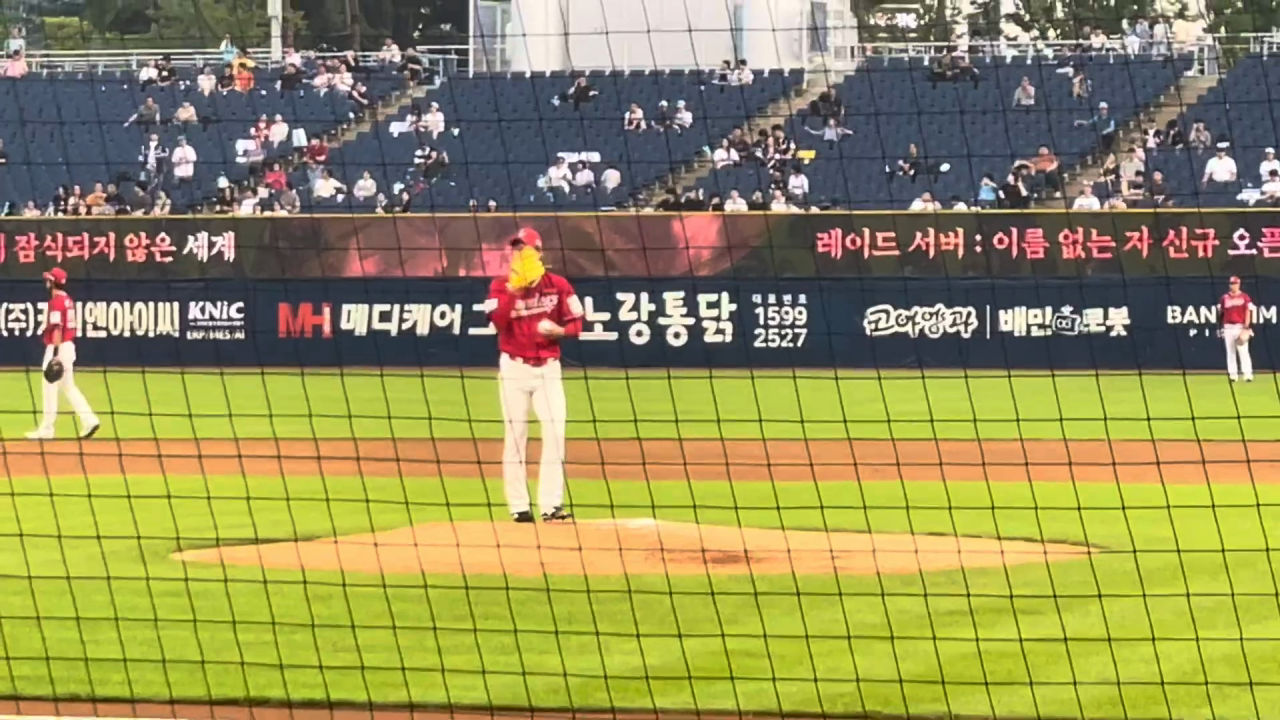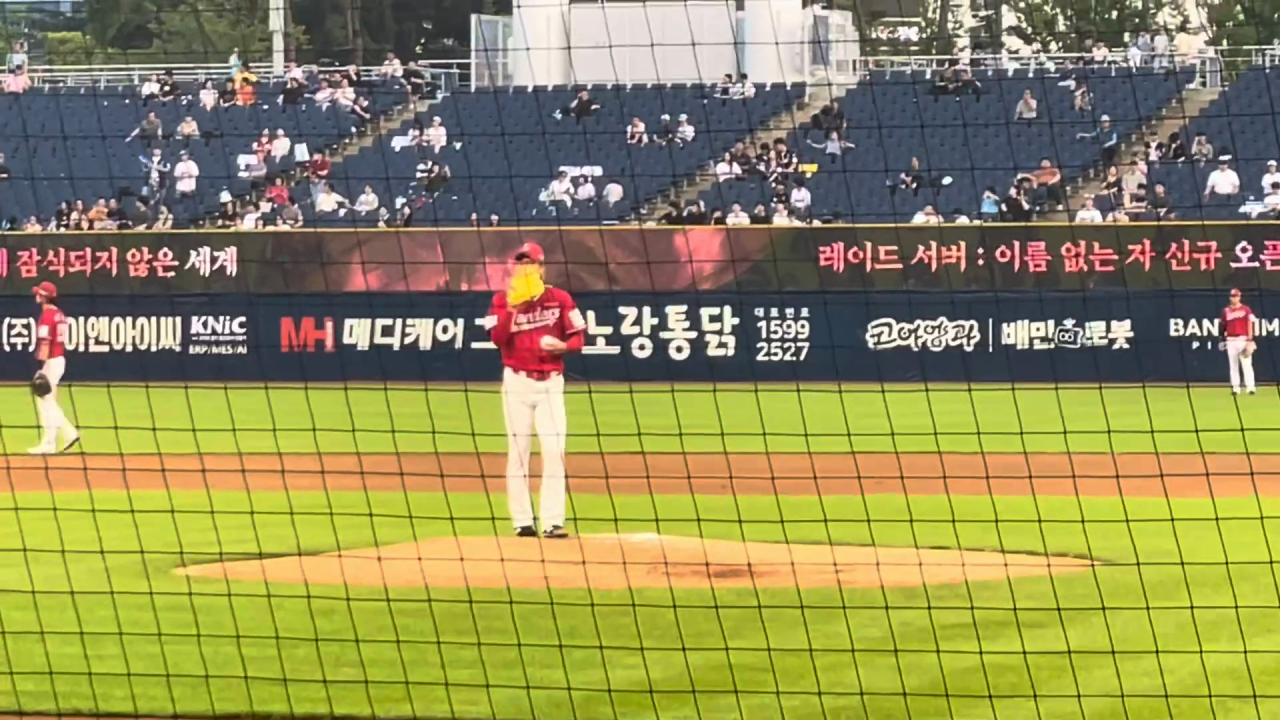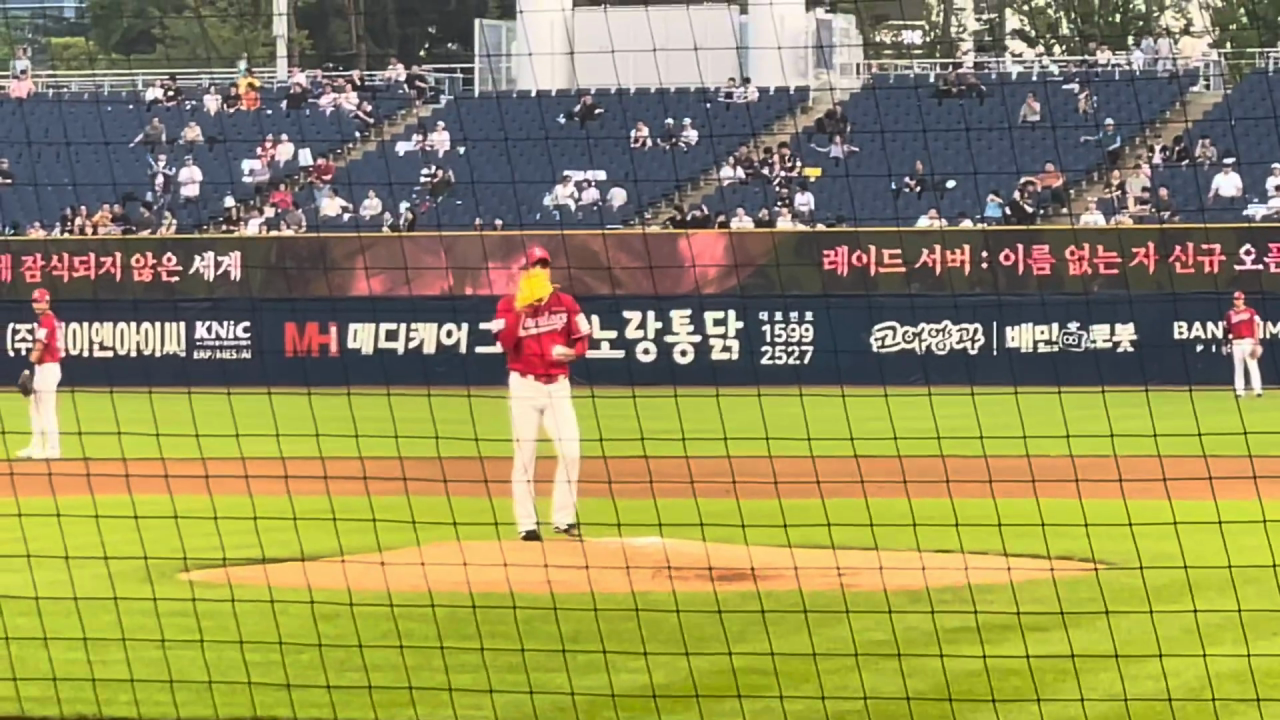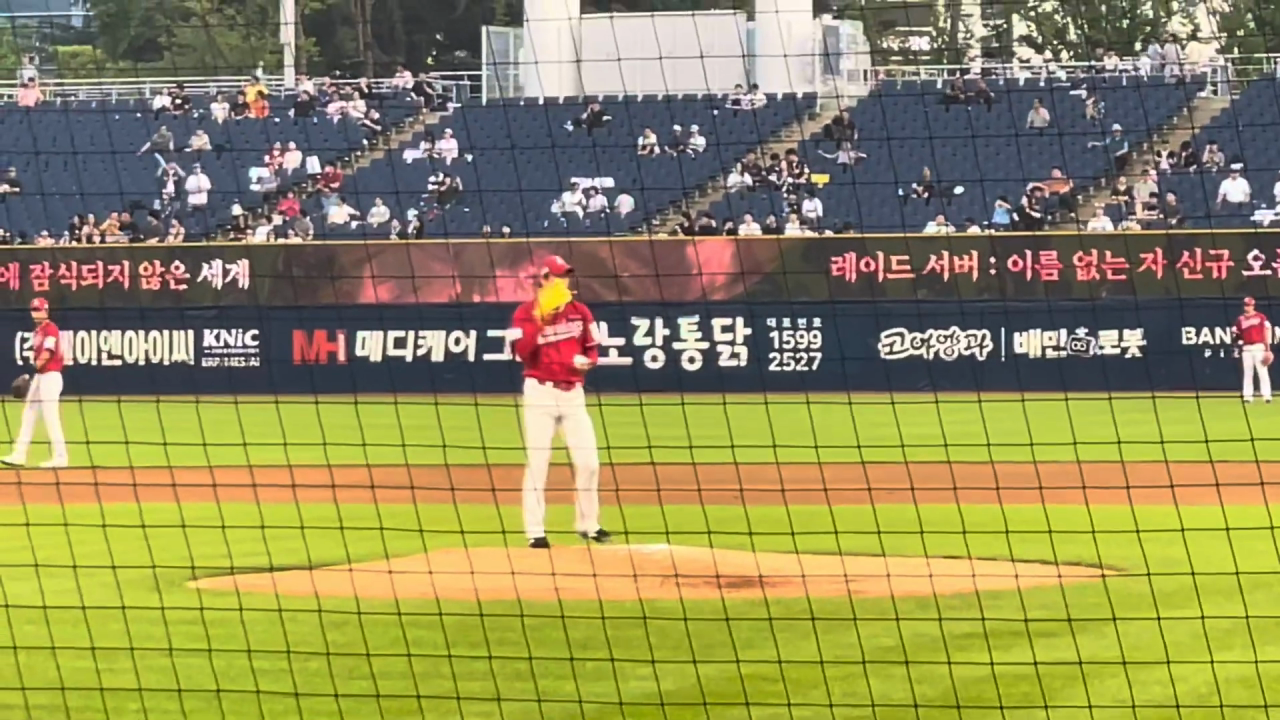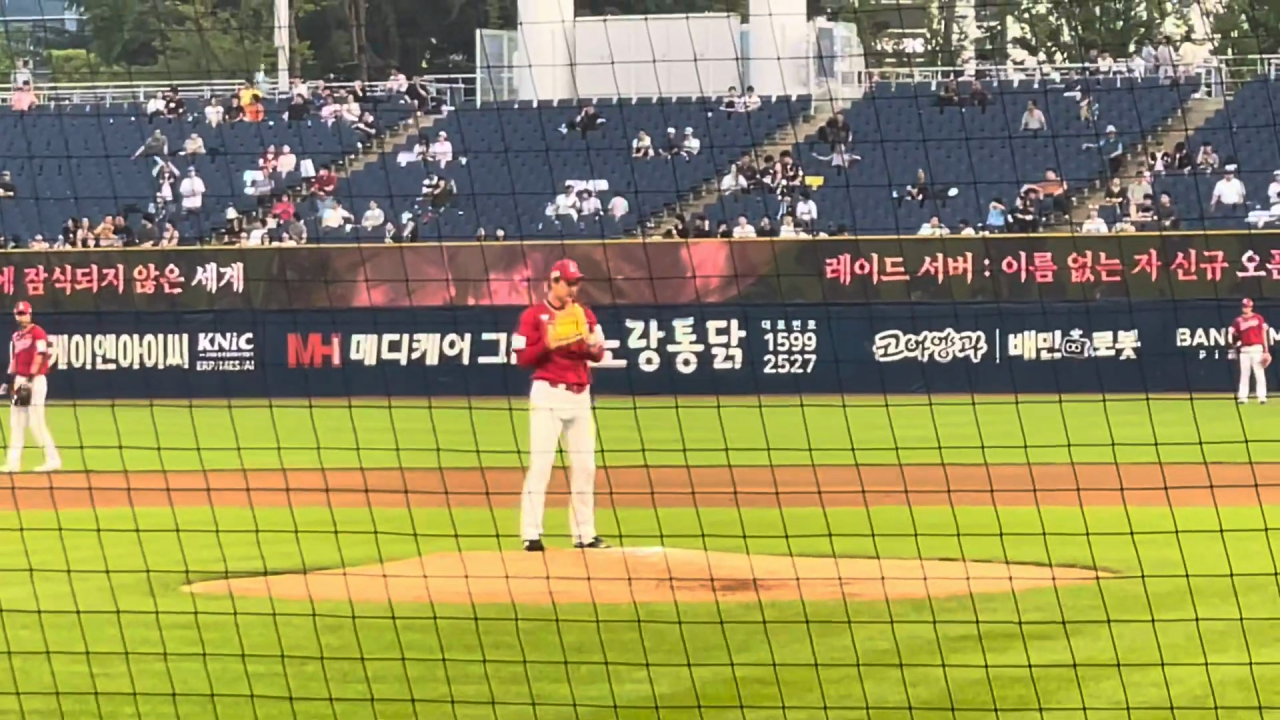
dt=0.2s
person 1, frame 1
left shoulder: (558, 285)
right shoulder: (500, 285)
left elbow: (576, 323)
right elbow: (499, 322)
left wrist: (561, 331)
right wrist: (513, 289)
left hip: (548, 368)
right hip: (514, 368)
left knee: (555, 434)
right knee: (515, 438)
left ankle: (551, 505)
right ankle: (518, 506)
person 1, frame 2
left shoulder: (560, 298)
right shoulder: (502, 300)
left elbow: (578, 338)
right elbow: (498, 339)
left wrist: (563, 346)
right wrist: (512, 307)
left hip: (551, 382)
right hip: (517, 382)
left knee: (554, 451)
right knee: (518, 452)
left ankle: (552, 522)
right ankle: (522, 521)
person 1, frame 3
left shoulder: (566, 302)
right shoulder: (509, 304)
left elbow: (583, 341)
right elbow: (506, 343)
left wrist: (572, 353)
right wrist: (520, 309)
left hip: (558, 386)
right hip: (523, 386)
left knee: (570, 452)
right knee: (525, 457)
left ankle: (564, 518)
right ankle: (527, 525)
person 1, frame 4
left shoulder: (580, 311)
right shoulder: (525, 312)
left elbow: (593, 349)
right elbow: (522, 352)
left wrist: (589, 361)
right wrist: (539, 319)
left hip: (573, 393)
right hip: (539, 393)
left knee: (588, 462)
right knee: (537, 464)
left ankle: (588, 523)
right ankle: (535, 532)
person 1, frame 5
left shoulder: (584, 314)
right shoulder: (533, 315)
left elbow: (598, 354)
right elbow: (523, 359)
left wrist: (595, 347)
right wrist: (549, 342)
left hip: (580, 396)
right hip: (548, 395)
left knee: (585, 467)
right knee: (540, 466)
left ankle: (584, 534)
right ankle: (531, 534)
